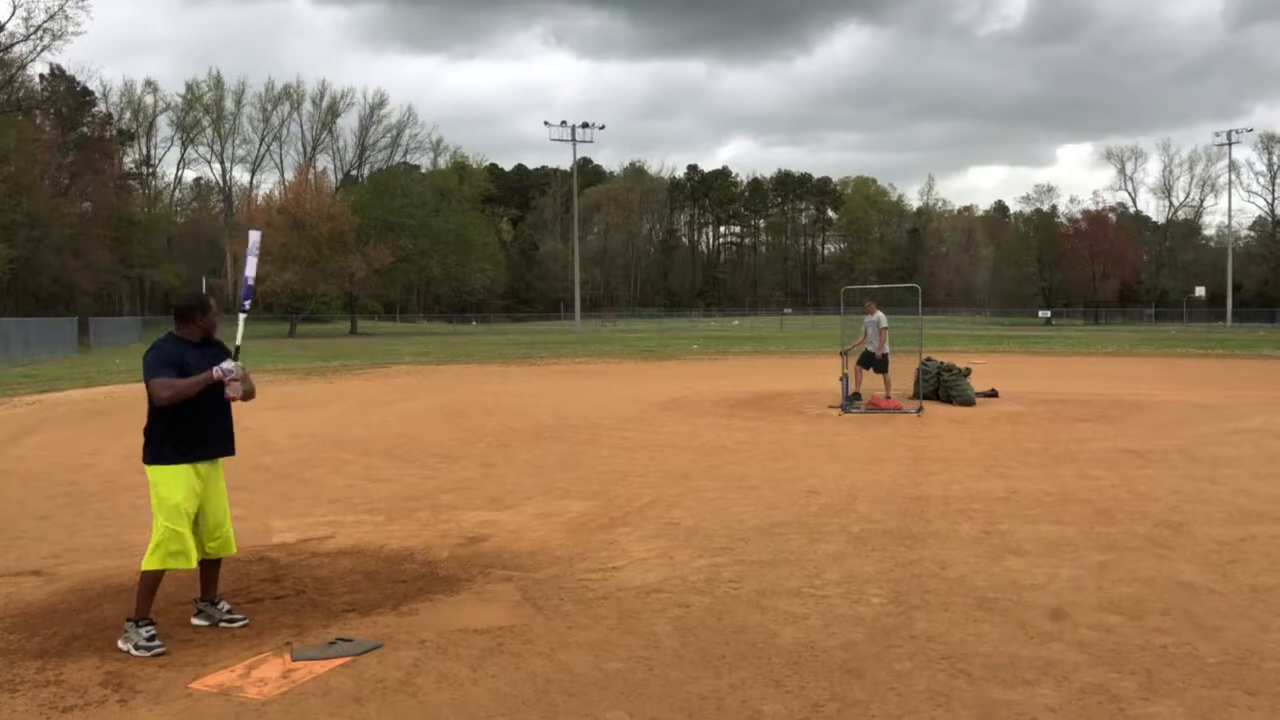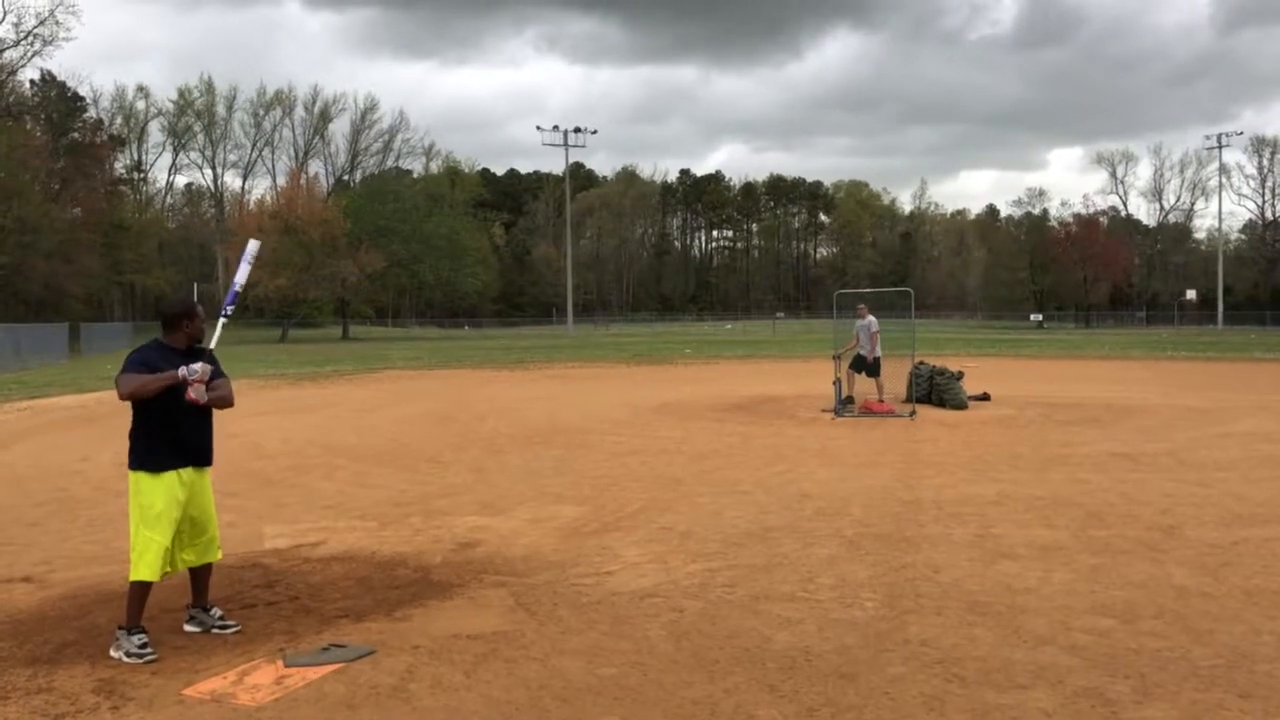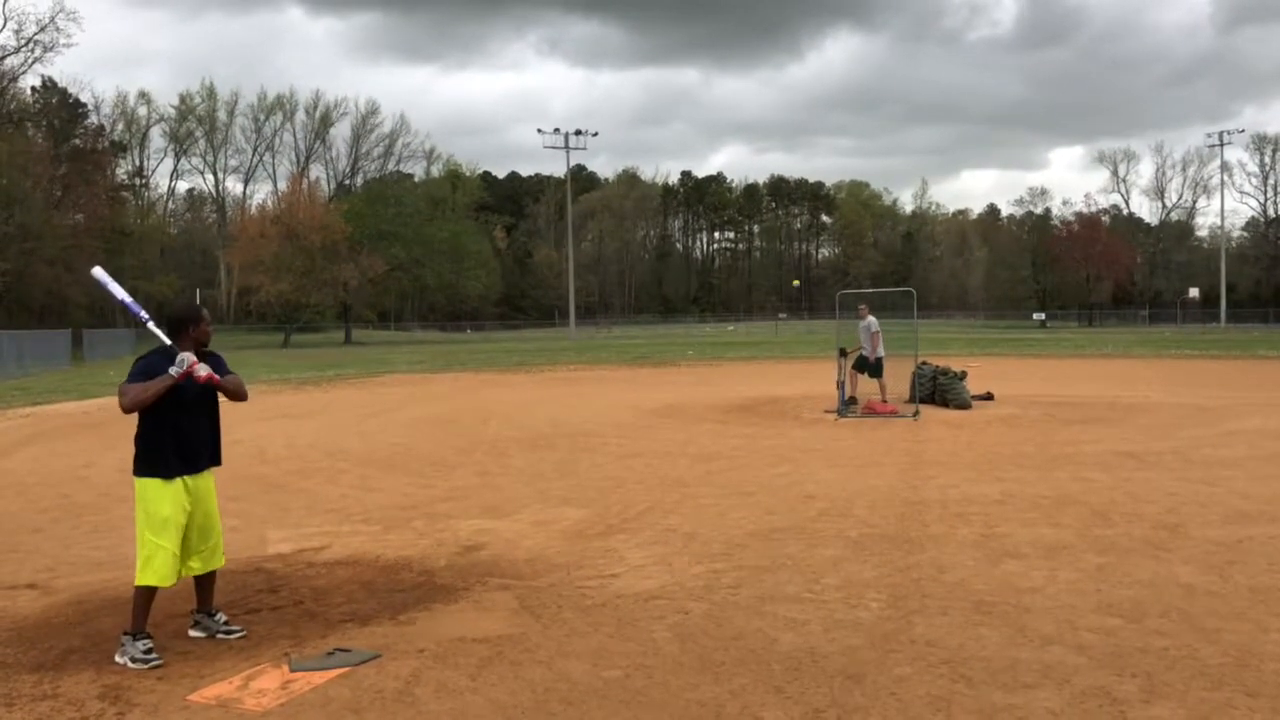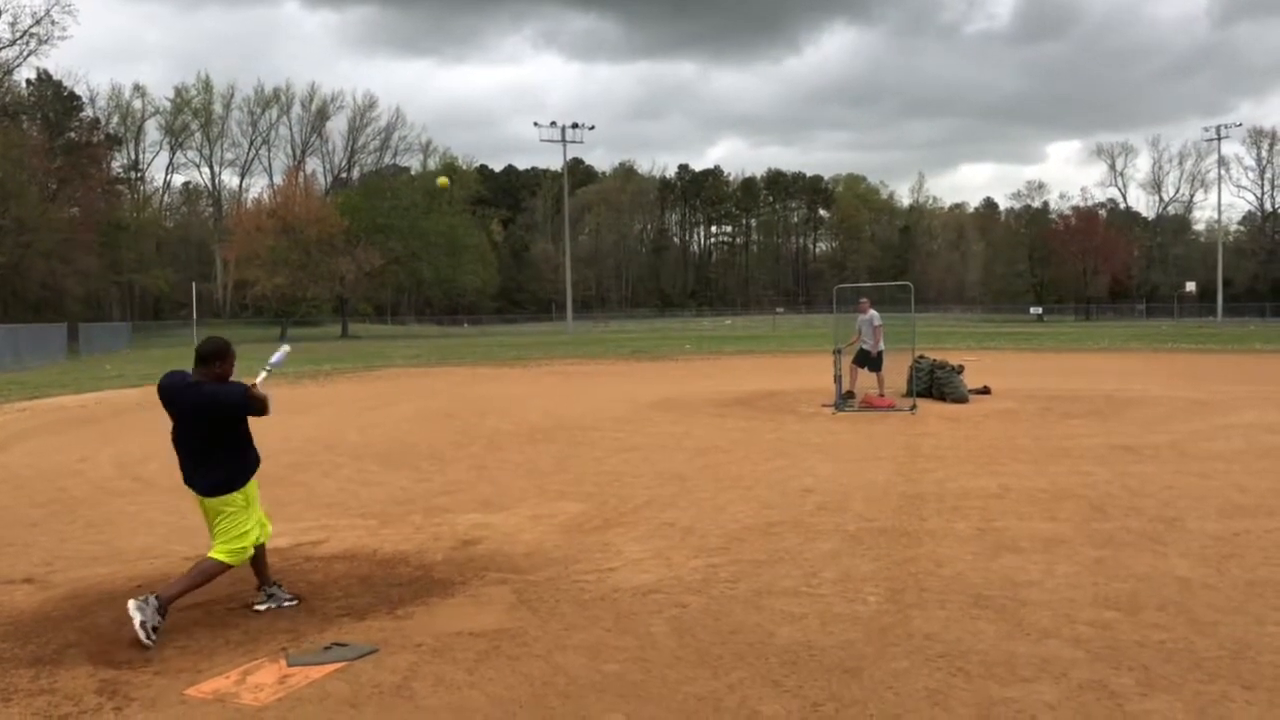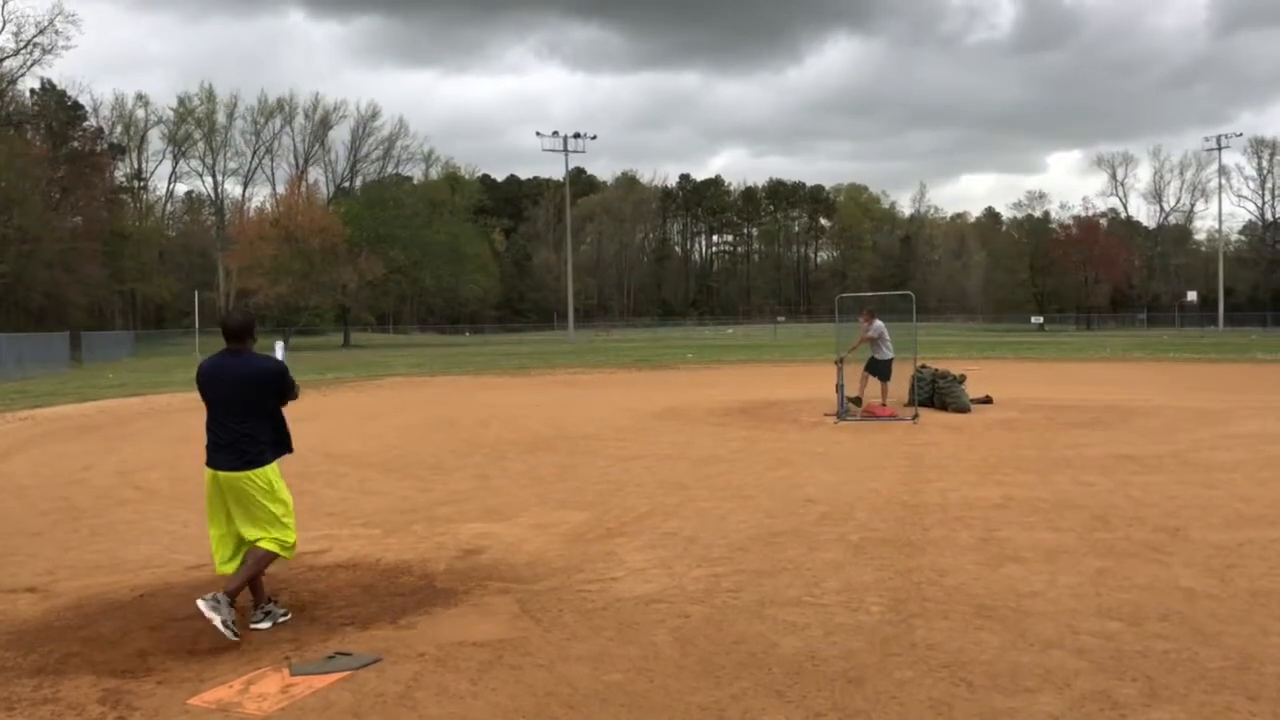
dt=1s
person 1, frame 1
left shoulder: (215, 349)
right shoulder: (162, 352)
left elbow: (248, 387)
right elbow: (162, 394)
left wrist: (239, 388)
right wrist: (213, 375)
left hip: (209, 458)
right hip: (170, 462)
left knee: (216, 533)
right knee: (168, 541)
left ankle: (208, 605)
right ankle: (138, 625)
person 1, frame 2
left shoulder: (203, 358)
right shoulder: (144, 357)
left elbow: (227, 396)
right elbow: (126, 390)
left wrist: (205, 397)
right wrist: (180, 375)
left hip: (196, 466)
right hip: (155, 470)
left knee: (203, 539)
right knee: (151, 550)
left ankle: (200, 611)
right ankle: (128, 633)
person 1, frame 3
left shoulder: (210, 360)
right shoulder: (151, 364)
left elbow: (241, 392)
right elbow: (127, 402)
left wrist: (213, 379)
right wrist: (174, 373)
left hip: (199, 472)
right hip: (160, 477)
left knee: (207, 547)
right knee: (157, 557)
left ankle: (205, 616)
right ankle: (133, 638)
person 1, frame 4
left shoulder: (169, 384)
right shoulder: (230, 396)
right elbow: (262, 406)
left hip: (201, 478)
right hip: (230, 485)
left knee: (253, 527)
right knee: (228, 552)
left ankle: (267, 590)
right ankle: (155, 603)
person 1, frame 5
left shoulder: (206, 369)
right shoulder: (269, 368)
right elbow: (292, 395)
right wrist: (272, 395)
left hip: (218, 467)
right hip: (255, 467)
left knee: (238, 538)
right knee: (277, 535)
left ankle: (262, 606)
right ankle: (223, 598)
